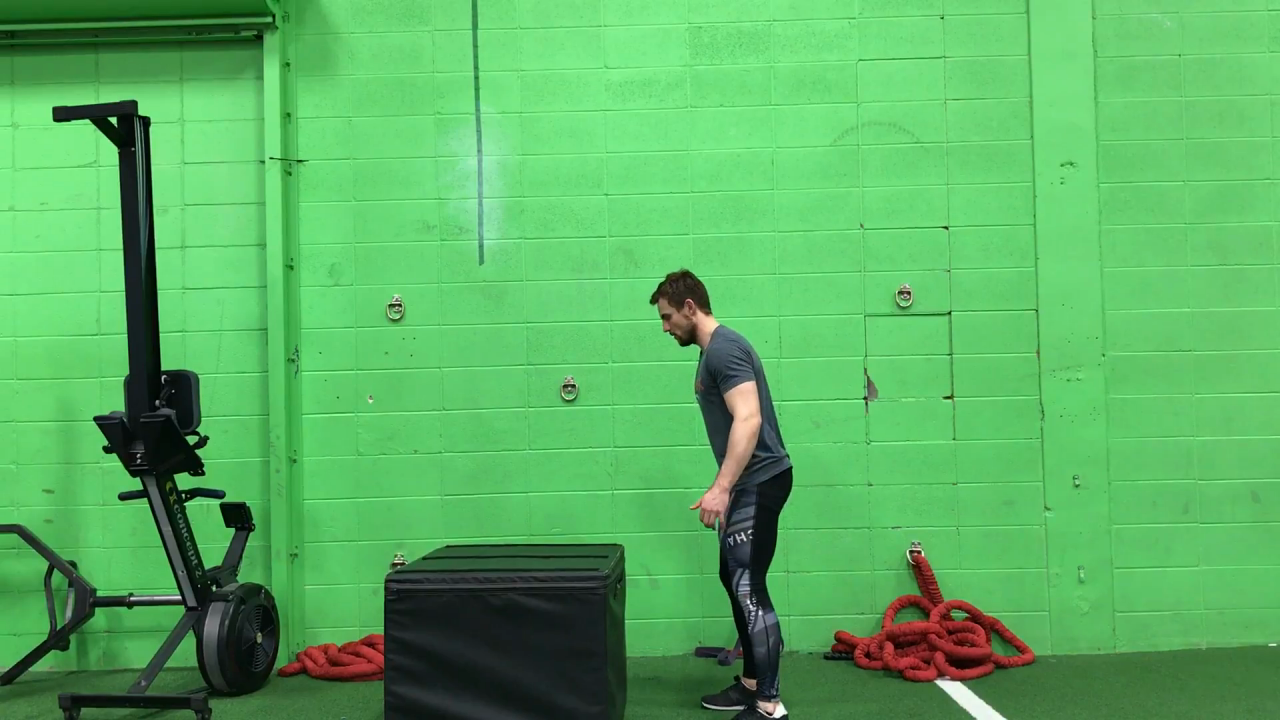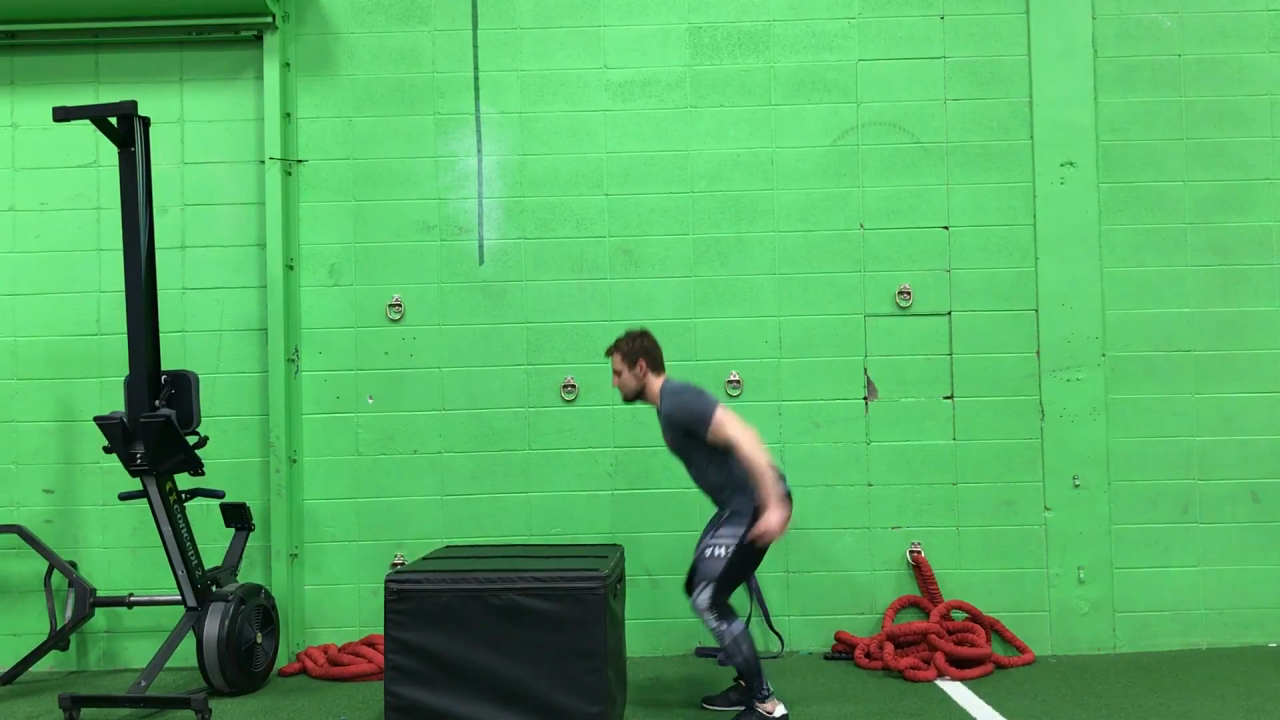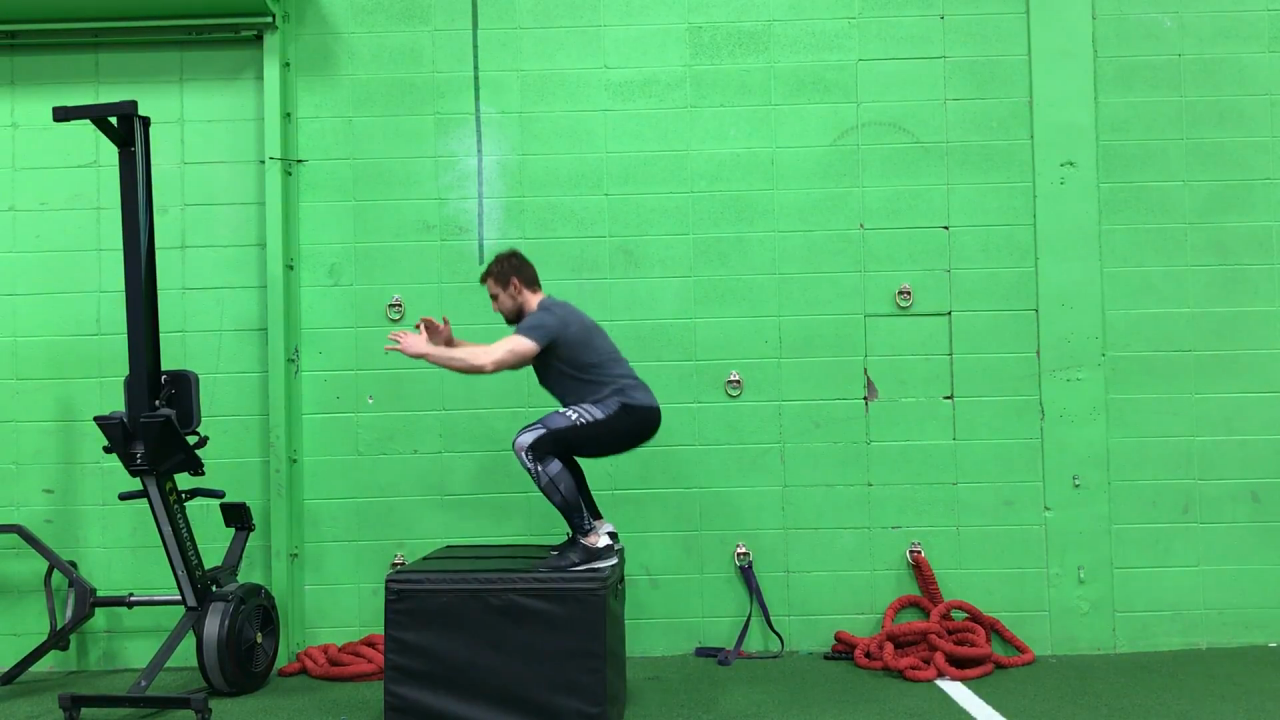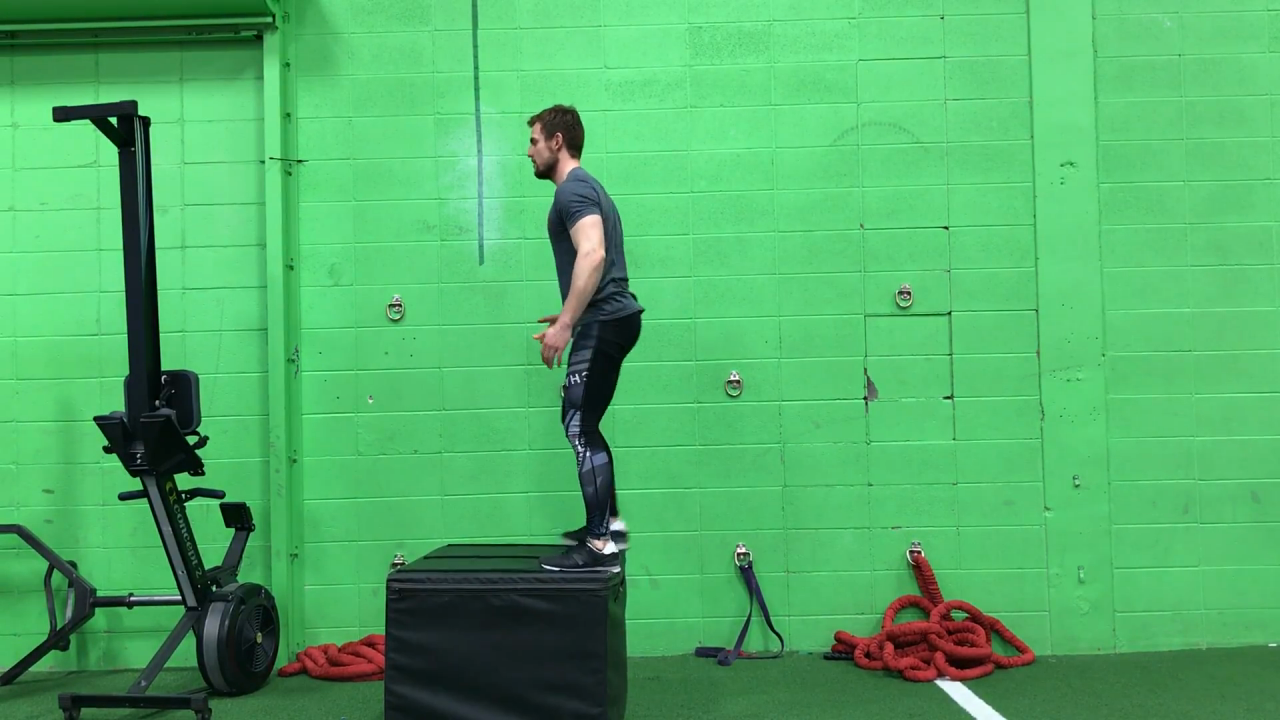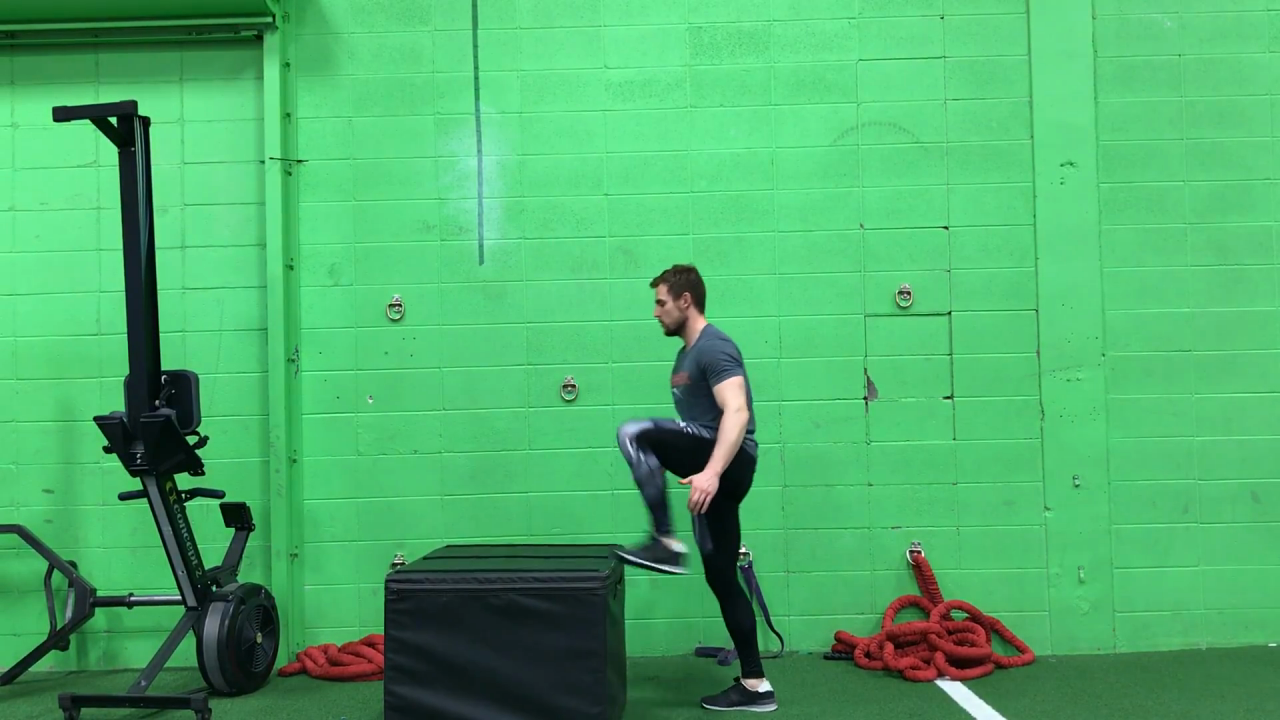
dt=1s
person 1, frame 1
left shoulder: (724, 349)
right shoulder: (714, 350)
left elbow: (748, 421)
left wrist: (721, 488)
right wrist: (724, 483)
left hip: (758, 483)
right hip: (746, 483)
left knee: (747, 588)
right knee: (734, 582)
right ankle: (751, 683)
person 1, frame 2
left shoulder: (680, 403)
right shoulder: (674, 403)
left elbow: (743, 439)
left wrist: (773, 505)
left hip: (753, 506)
right hip: (740, 505)
left knee: (708, 598)
right knee: (704, 591)
right ankle: (751, 685)
person 1, frame 3
left shoulder: (546, 320)
right shoulder: (550, 316)
left elbow: (487, 362)
right elbow: (501, 357)
left wrist: (425, 352)
right wrist: (450, 344)
left hip: (630, 413)
right hip: (630, 411)
left knee: (530, 443)
right knee: (545, 444)
left ankle: (592, 541)
right ankle: (597, 530)
person 1, frame 4
left shoulder: (573, 189)
right shoulder: (584, 188)
left elbow: (592, 256)
left wrist: (564, 325)
right wrist: (567, 318)
left hip: (602, 324)
right hip: (611, 320)
left knee: (581, 431)
right knee: (584, 429)
left ankle: (600, 544)
right ankle: (608, 523)
person 1, frame 5
left shoulder: (713, 347)
right shoulder: (688, 353)
left elbow: (737, 412)
left wrist: (710, 472)
right wrist: (663, 460)
left hip: (723, 465)
right hip: (715, 469)
left knee: (634, 433)
right knee: (721, 578)
left ankle: (666, 543)
right ankle: (755, 685)
